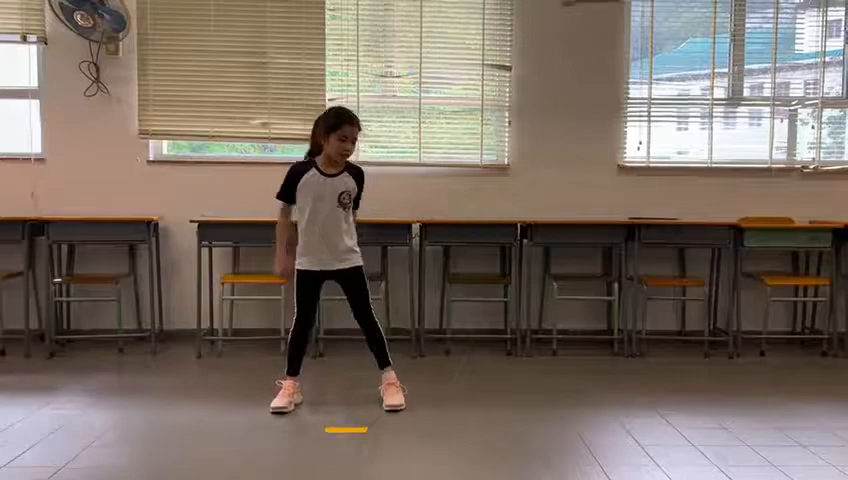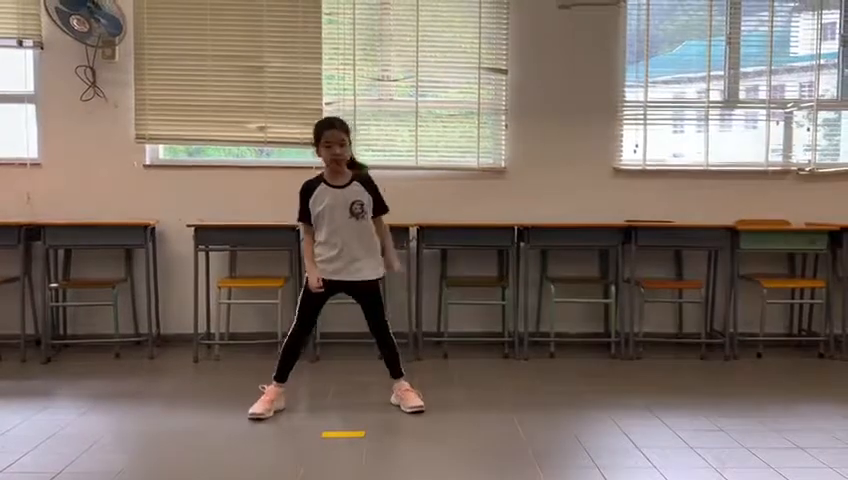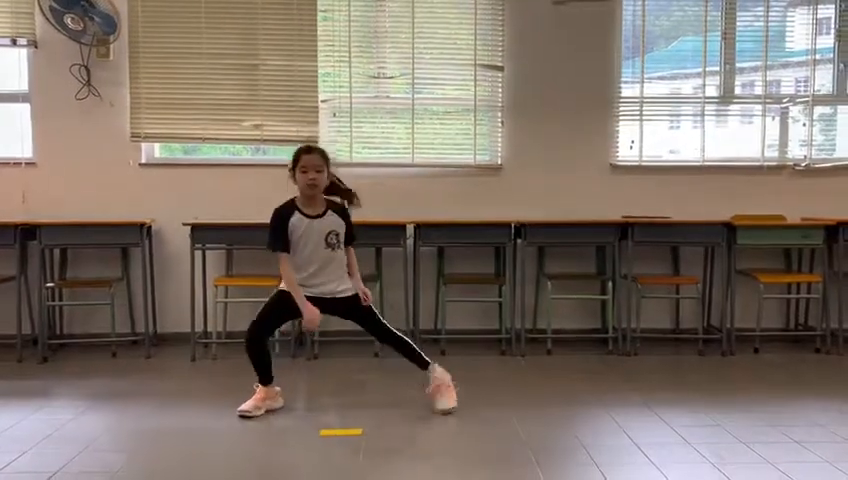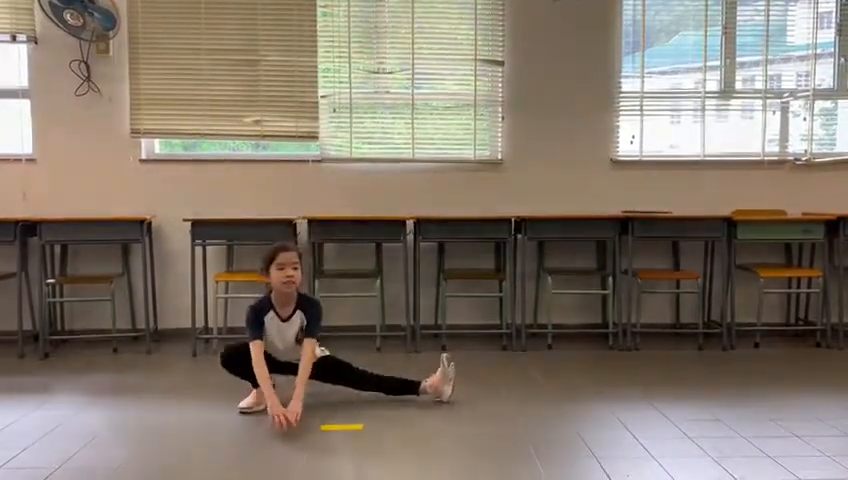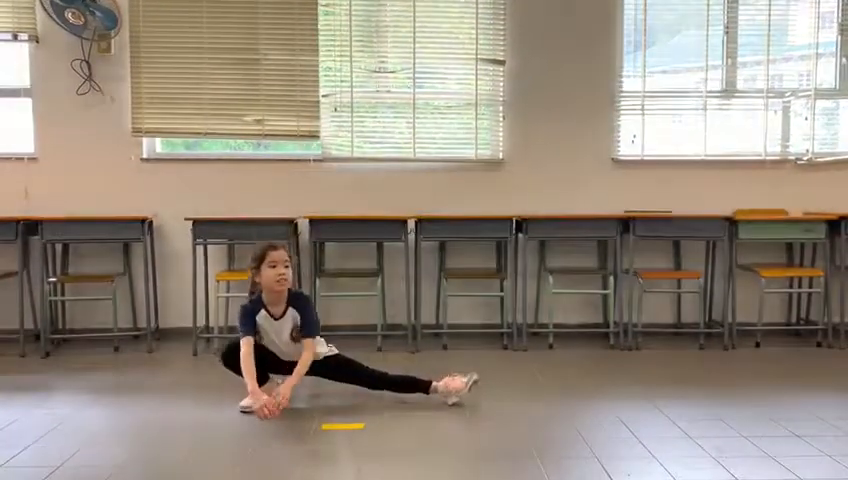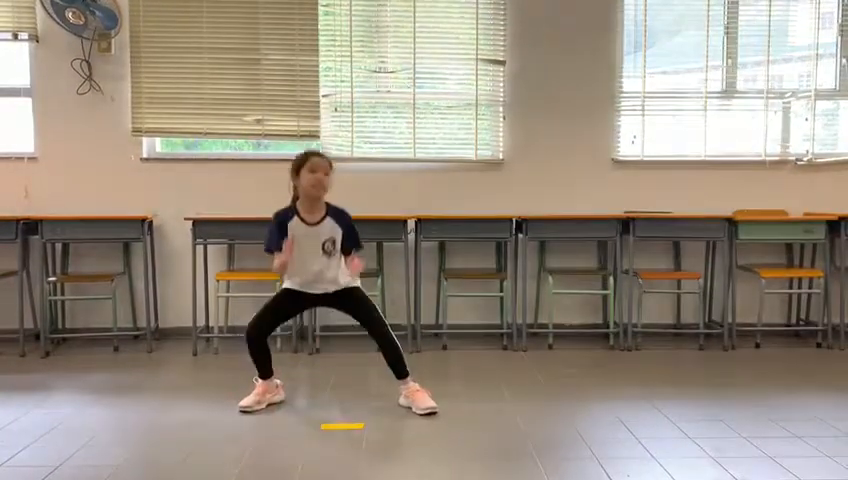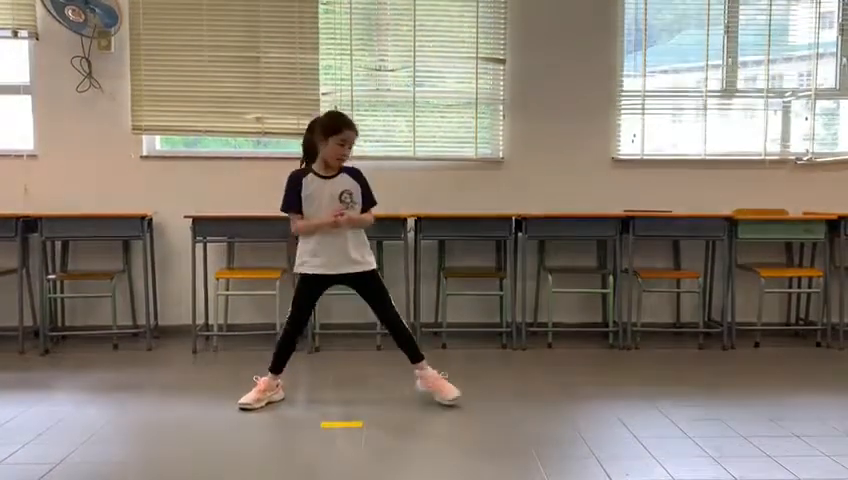
dt=0.7s
person 1, frame 1
left shoulder: (355, 175)
right shoulder: (300, 172)
right elbow: (285, 214)
right wrist: (282, 255)
left hip: (347, 260)
right hip: (308, 261)
left knee: (365, 317)
right knee: (303, 321)
left ankle: (389, 379)
right ankle: (291, 384)
person 1, frame 2
left shoulder: (365, 184)
right shoulder: (311, 189)
left elbow: (379, 222)
right elbow: (307, 234)
left wrist: (391, 257)
right wrist: (311, 269)
left hip: (363, 272)
right hip: (324, 273)
left knee: (381, 328)
right knee: (300, 330)
left ankle: (401, 387)
right ankle: (274, 391)
person 1, frame 3
left shoulder: (339, 213)
right shoulder: (283, 215)
right elbow: (284, 263)
left wrist: (357, 282)
right wrist: (304, 306)
left hip: (339, 290)
right hip: (298, 289)
left knee: (382, 331)
right knee: (255, 334)
left ankle: (434, 375)
right ankle: (267, 391)
person 1, frame 4
left shoulder: (310, 306)
right shoulder: (257, 311)
left elbow: (307, 353)
right elbow: (257, 356)
left wrist: (297, 400)
right wrist: (272, 401)
left hip: (310, 361)
right hip: (274, 361)
left knee: (361, 378)
right knee: (230, 357)
left ankle: (427, 386)
right ankle: (260, 391)
person 1, frame 5
left shoulder: (302, 302)
right shoulder: (250, 310)
left elbow: (308, 350)
right elbow: (246, 351)
left wrist: (289, 385)
right wrist: (255, 392)
left hip: (316, 357)
right hip: (277, 359)
left knee: (373, 378)
right knee: (230, 354)
left ankle: (439, 387)
right ankle: (266, 387)
person 1, frame 6
left shoulder: (340, 218)
right shoulder: (284, 219)
left elbow: (351, 258)
right elbow: (278, 268)
left wrist: (354, 265)
right wrist: (283, 260)
left hip: (339, 286)
right hip: (298, 288)
left knee: (379, 328)
right knee: (255, 330)
left ankle: (409, 387)
right ankle: (267, 384)
person 1, frame 7
left shoulder: (354, 177)
right shoulder: (299, 180)
left elbow: (369, 218)
right elbow: (297, 227)
left wrist: (351, 219)
right wrist: (325, 222)
left hip: (357, 262)
right hip: (315, 265)
left knee: (390, 317)
right knee: (295, 323)
left ankle: (426, 374)
right ankle: (271, 382)
